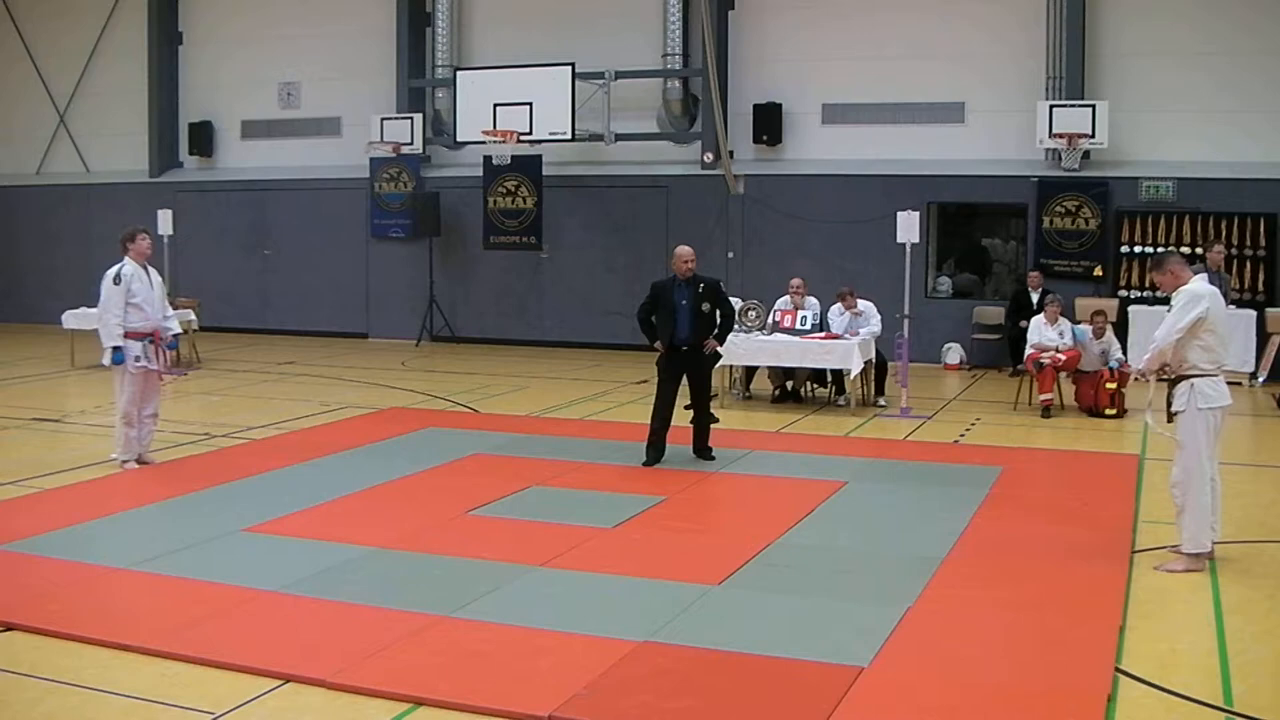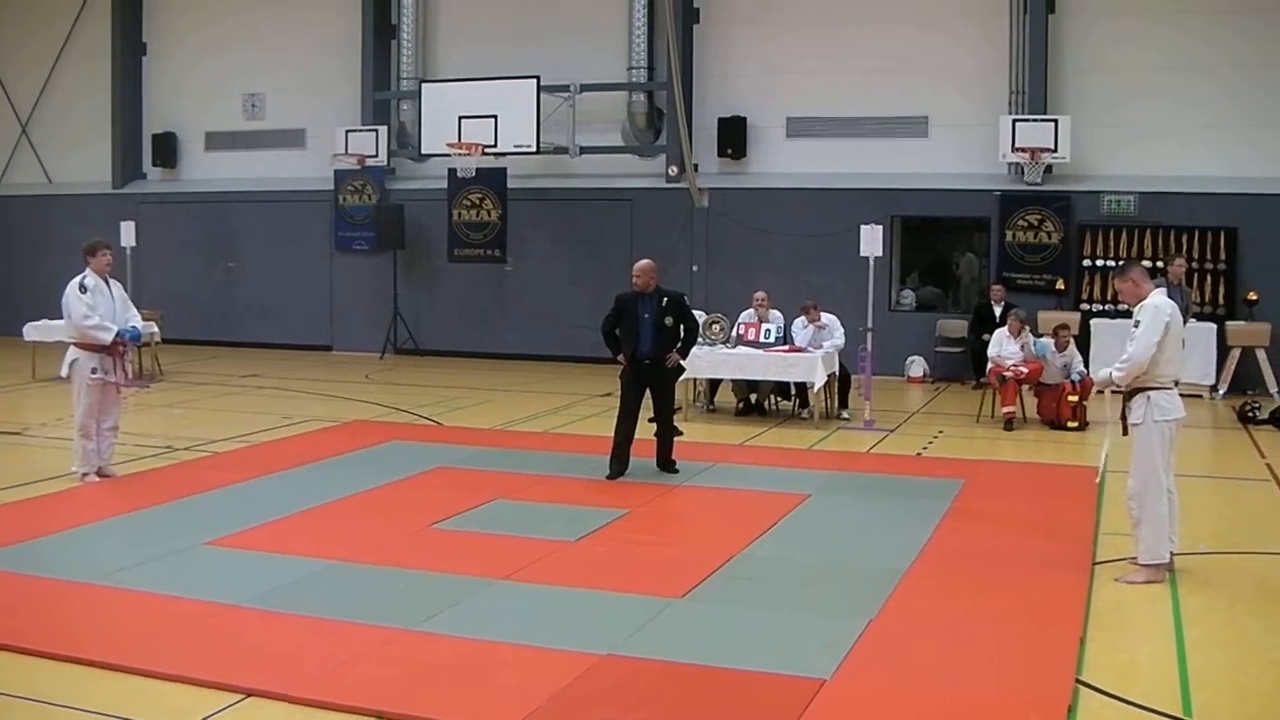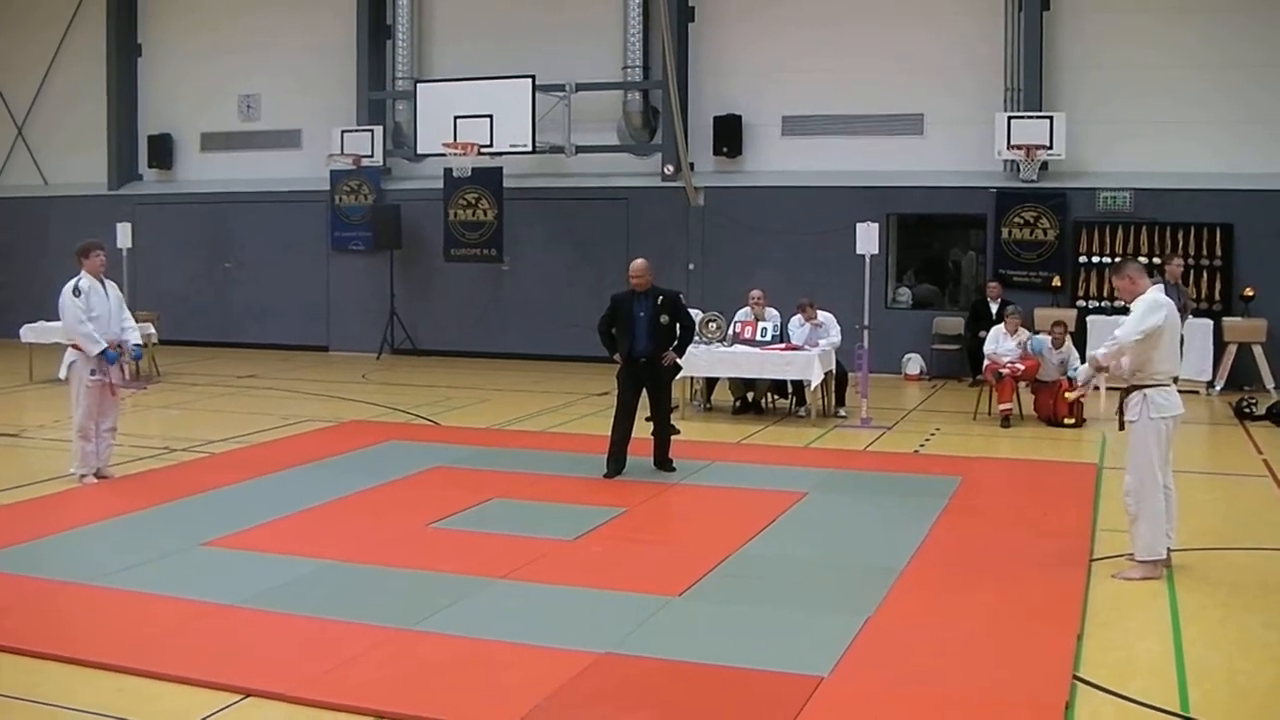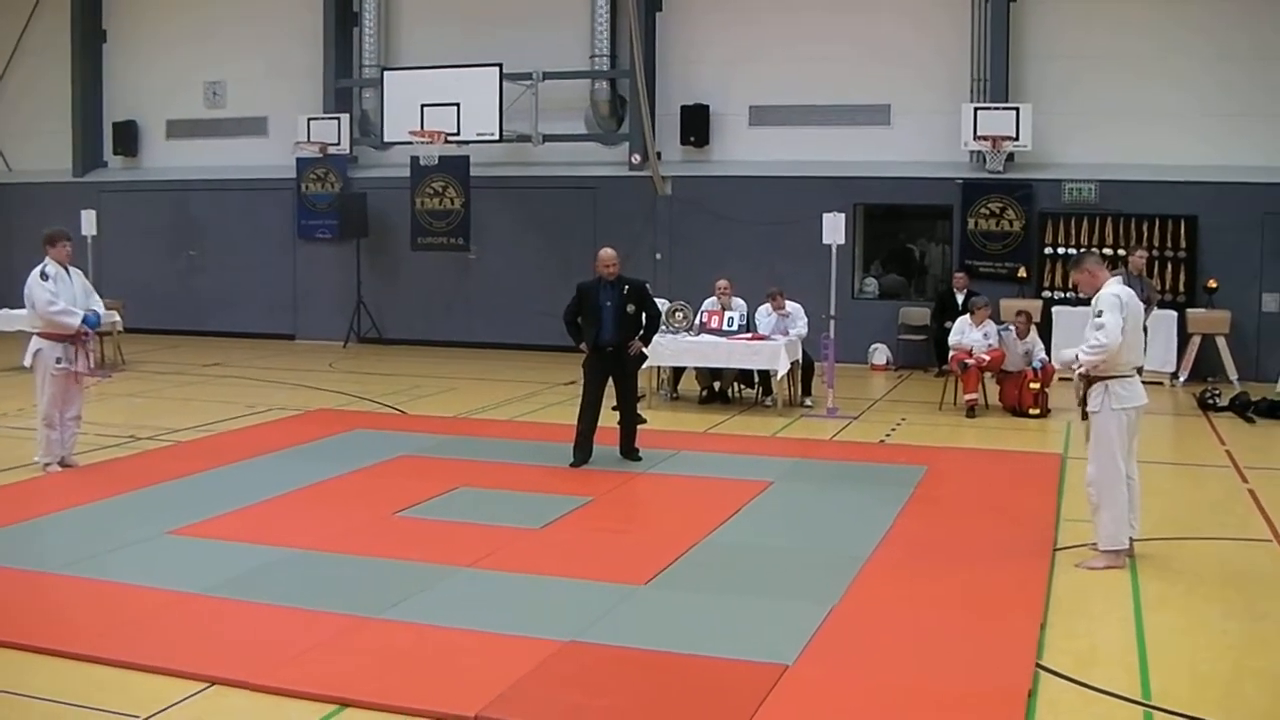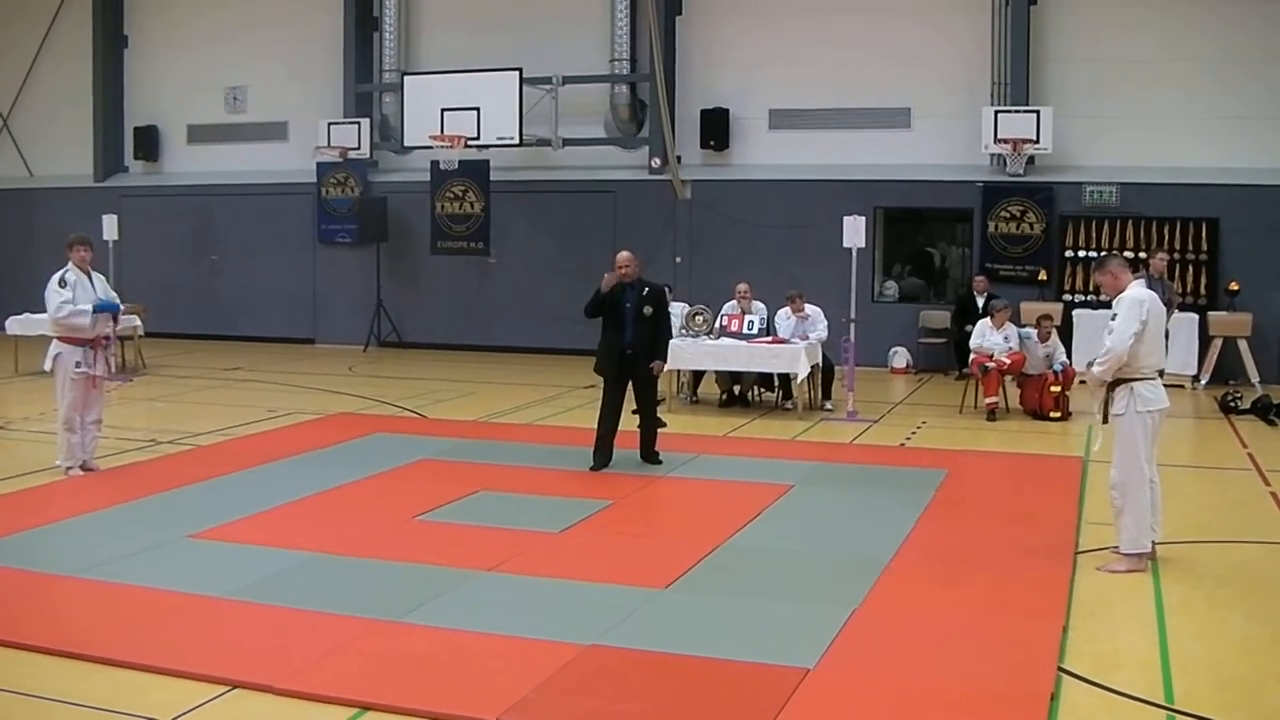
dt=1s
person 1, frame 1
left shoulder: (1191, 294)
right shoulder: (1209, 292)
left elbow: (1164, 338)
left wrist: (1148, 366)
right wrist: (1170, 364)
left hip: (1197, 394)
right hip: (1207, 388)
left knee: (1189, 473)
right knee: (1203, 470)
left ankle: (1194, 553)
right ankle: (1203, 541)
person 1, frame 2
left shoulder: (1153, 308)
right shoulder: (1163, 306)
left elbow: (1138, 357)
left wrist: (1109, 377)
right wrist: (1119, 377)
left hip: (1153, 405)
right hip: (1159, 401)
left knee: (1146, 485)
right knee: (1160, 482)
left ankle: (1154, 564)
right ankle: (1162, 552)
person 1, frame 3
left shoulder: (1150, 304)
right shoulder: (1161, 303)
left elbow: (1123, 339)
left wrist: (1098, 358)
right wrist: (1113, 364)
left hip: (1150, 402)
right hip: (1158, 397)
left knee: (1143, 482)
right knee: (1158, 478)
left ankle: (1150, 560)
right ankle: (1159, 548)
person 1, frame 4
left shoulder: (1109, 297)
right shoulder: (1126, 294)
left elbow: (1106, 343)
left wrist: (1074, 357)
right wrist: (1090, 364)
left hip: (1112, 393)
right hip: (1124, 388)
left knee: (1105, 471)
right knee: (1122, 468)
left ankle: (1113, 549)
right ankle: (1122, 538)
person 1, frame 5
left shoulder: (1130, 300)
right shoulder: (1148, 297)
left elbow: (1117, 348)
left wrist: (1096, 374)
right wrist: (1105, 368)
left hip: (1135, 396)
right hip: (1145, 391)
left knee: (1128, 474)
right knee: (1143, 470)
left ankle: (1135, 552)
right ankle: (1144, 541)
person 2, frame 1
left shoulder: (153, 274)
right shoulder: (119, 274)
left elbow: (164, 308)
right elbow: (110, 314)
left wrist: (171, 333)
right wrist: (115, 347)
left hip: (151, 347)
right hip: (130, 347)
left knee: (149, 404)
right knee: (128, 405)
left ankle: (141, 451)
right ankle: (126, 455)
person 2, frame 2
left shoulder: (115, 286)
right shoulder: (80, 285)
left elbow: (131, 314)
right elbow: (84, 321)
left wrist: (132, 330)
right wrist: (116, 333)
left hip: (111, 358)
right hip: (87, 358)
left knee: (110, 415)
right knee: (87, 416)
left ankle: (103, 463)
right ankle: (86, 468)
person 2, frame 3
left shoulder: (111, 287)
right shoulder: (76, 288)
left elbow: (125, 318)
right elbow: (76, 325)
left wrist: (133, 343)
right wrist: (102, 350)
left hip: (109, 359)
right hip: (86, 359)
left knee: (108, 417)
right knee: (85, 417)
left ankle: (101, 465)
right ankle: (84, 469)
person 2, frame 4
left shoulder: (76, 275)
right shoulder: (42, 275)
left elbow: (94, 299)
right elbow: (49, 307)
left wrist: (94, 314)
right wrist: (82, 317)
left hip: (74, 347)
right hip: (50, 348)
left knee: (73, 406)
right knee: (50, 406)
left ankle: (65, 453)
right ankle: (49, 458)
person 2, frame 5
left shoulder: (99, 280)
right shoulder: (62, 279)
left elbow: (110, 310)
right elbow: (59, 312)
left wrist: (113, 309)
right wrist: (92, 310)
left hip: (94, 351)
right hip: (70, 351)
left knee: (93, 409)
right knee: (70, 410)
left ankle: (86, 457)
right ankle: (70, 461)
person 3, frame 1
left shoulder: (710, 286)
right shoulder: (660, 288)
left elbow: (729, 313)
right elbow: (642, 314)
left wrist: (718, 339)
right wrist: (654, 339)
left hip: (700, 353)
right hip: (671, 354)
left knee: (701, 404)
right knee: (662, 405)
left ankle: (702, 448)
right ankle: (655, 451)
person 3, frame 2
left shoulder: (674, 300)
right shoulder: (624, 300)
left elbow: (692, 327)
right elbow: (607, 327)
left wrist: (681, 352)
right wrist: (617, 352)
left hip: (663, 367)
right hip: (634, 367)
left knee: (665, 417)
right knee: (626, 417)
left ankle: (665, 461)
right ankle: (618, 464)
person 3, frame 3
left shoulder: (669, 298)
right shoulder: (619, 300)
left elbow: (688, 325)
right elbow: (603, 327)
left wrist: (677, 351)
right wrist: (614, 351)
left hip: (659, 365)
right hip: (630, 366)
left knee: (662, 416)
right knee: (623, 416)
left ankle: (662, 459)
right ankle: (615, 463)
person 3, frame 4
left shoulder: (636, 287)
right shoulder: (585, 289)
left elbow: (654, 314)
right elbow: (569, 316)
left wrist: (644, 340)
right wrist: (580, 341)
left hip: (625, 354)
right hip: (596, 355)
left knee: (628, 406)
right knee: (589, 405)
left ankle: (628, 448)
right ankle: (582, 452)
person 3, frame 5
left shoulder: (655, 292)
right shoulder: (610, 292)
left elbow: (664, 328)
right elbow: (589, 312)
left wrist: (661, 357)
right wrist: (603, 290)
left hip: (645, 359)
right hip: (615, 359)
left knee: (648, 409)
right knee: (609, 410)
left ankle: (648, 452)
right ankle: (602, 455)
